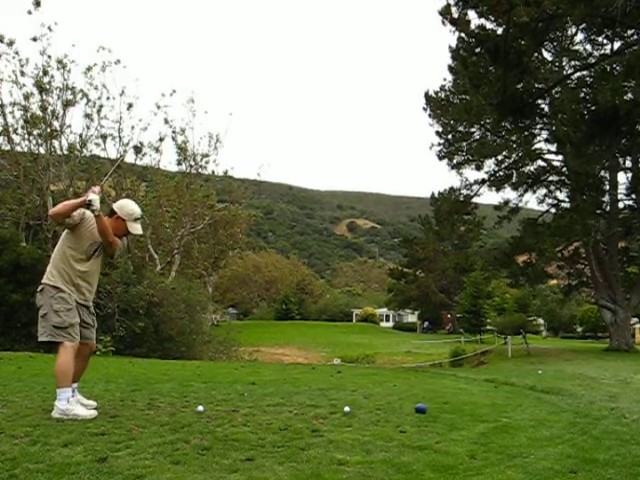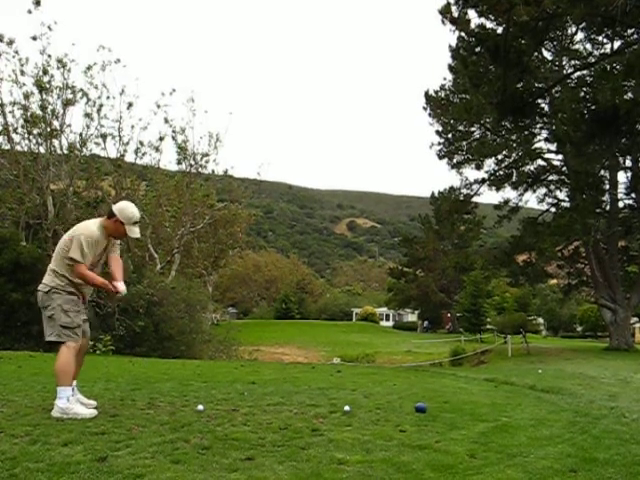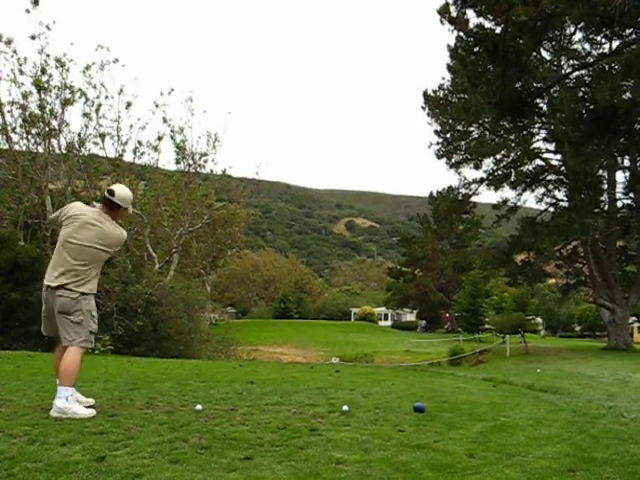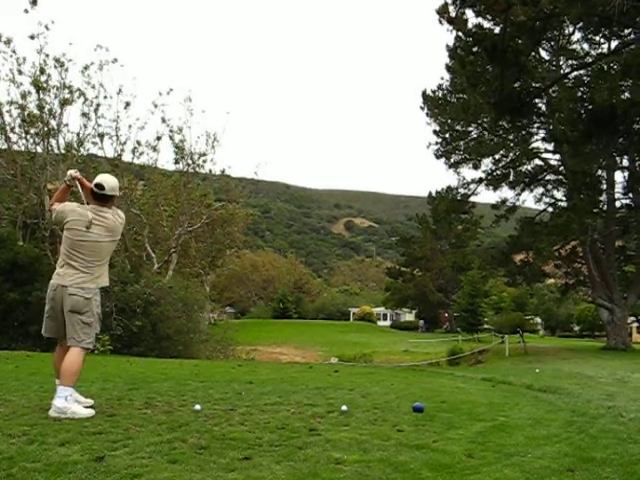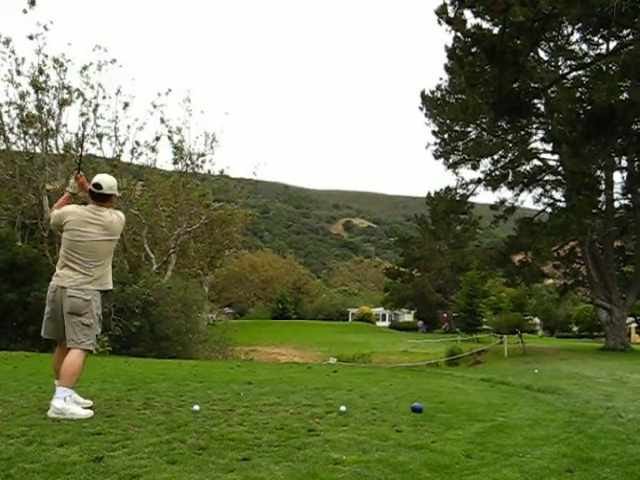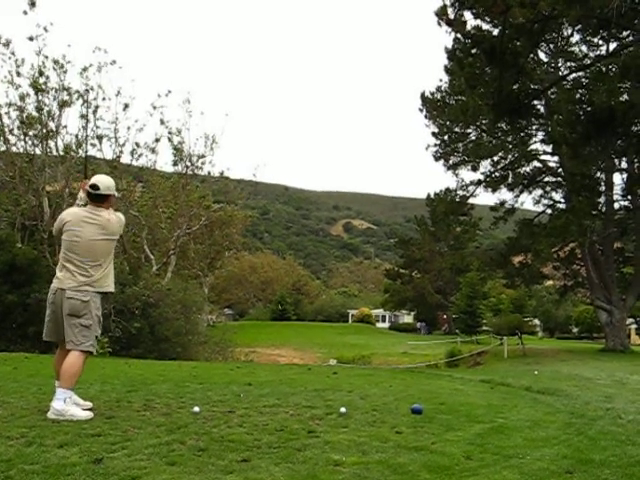
dt=0.3s
person 1, frame 1
left shoulder: (117, 239)
right shoulder: (82, 217)
left elbow: (109, 241)
right elbow: (54, 214)
left wrist: (97, 212)
right wrist: (83, 201)
left hip: (82, 297)
right hip: (58, 290)
left knee: (87, 345)
right knee: (69, 344)
left ankle: (70, 394)
right ankle: (63, 404)
person 1, frame 2
left shoulder: (110, 236)
right shoulder: (87, 232)
left elbow: (115, 259)
right elbow: (80, 271)
left wrist: (119, 282)
right wrist: (107, 286)
left hip: (75, 294)
right hip: (59, 292)
left knee: (81, 343)
right knee: (70, 343)
left ankle: (69, 393)
right ankle: (63, 403)
person 1, frame 3
left shoulder: (76, 210)
right shoulder: (118, 235)
left elbow: (55, 217)
right wrist: (100, 208)
left hip: (52, 287)
right hip: (76, 294)
left knee: (64, 342)
right knee: (77, 345)
left ankle: (66, 393)
right ankle: (62, 403)
person 1, frame 4
left shoulder: (73, 212)
right shoulder: (117, 220)
left elbow: (53, 207)
right elbow: (104, 204)
left wrist: (67, 183)
right wrist: (82, 181)
left hip: (59, 286)
right hip: (84, 292)
left knee: (64, 342)
right knee: (79, 345)
left ankle: (65, 392)
right ankle: (62, 402)
person 1, frame 5
left shoulder: (71, 213)
right shoulder: (117, 220)
left elbow: (52, 216)
left wrist: (71, 191)
right wrist: (86, 186)
left hip: (59, 287)
right hip: (84, 292)
left knee: (64, 343)
right knee: (80, 346)
left ankle: (64, 394)
right ankle: (60, 403)
person 1, frame 6
left shoulder: (71, 215)
right shoulder: (116, 221)
left elbow: (56, 229)
left wrist: (80, 201)
right wrist: (91, 196)
left hip: (60, 289)
right hip: (83, 294)
left knee: (64, 345)
right knee: (79, 348)
left ankle: (64, 395)
right ankle: (60, 404)
